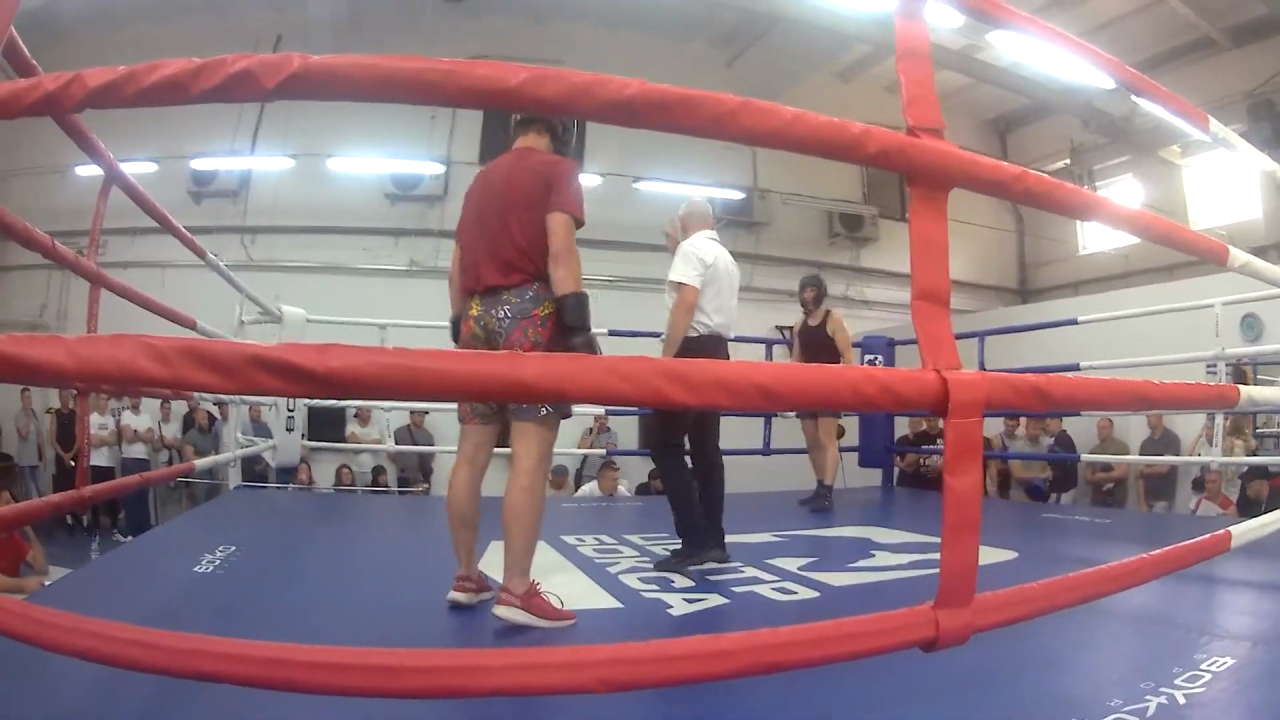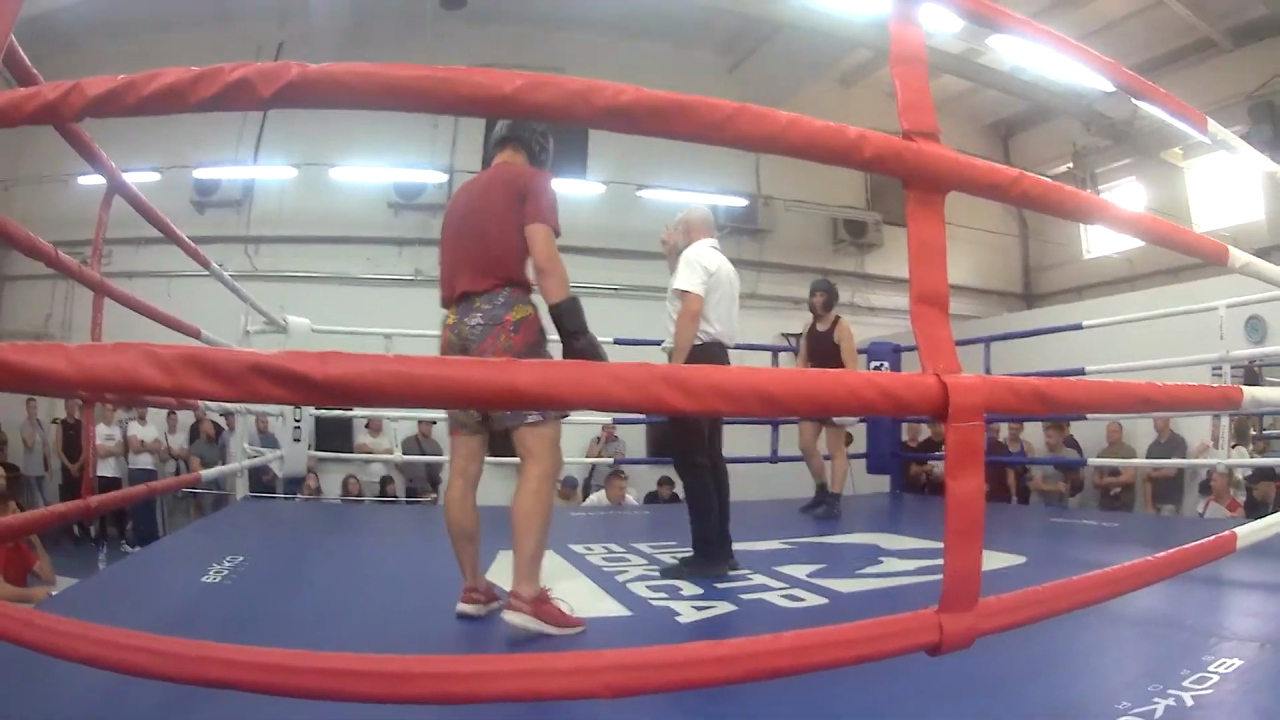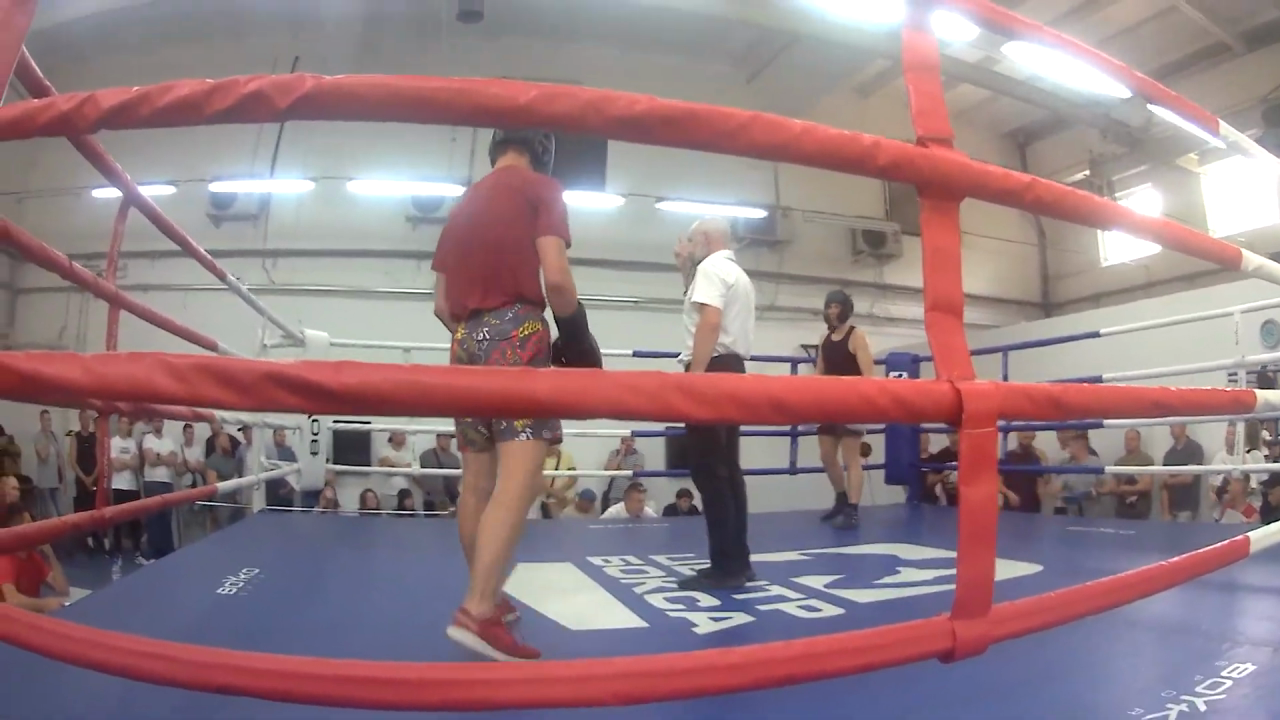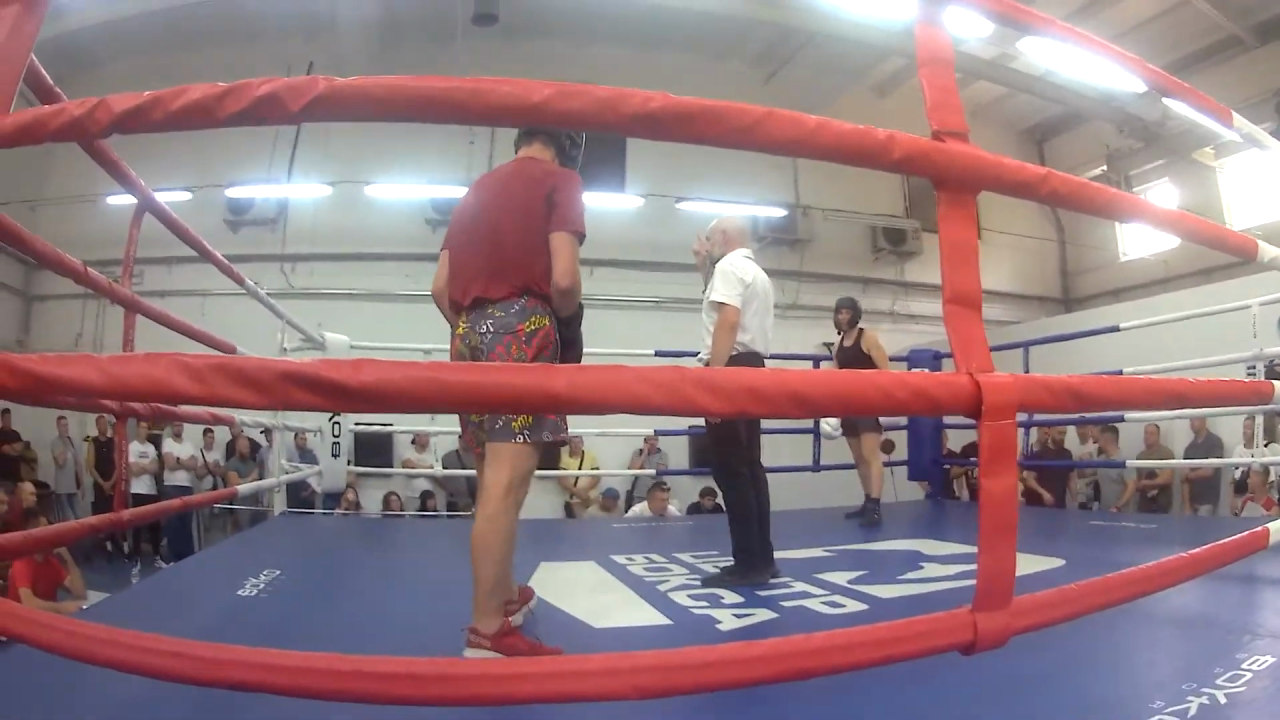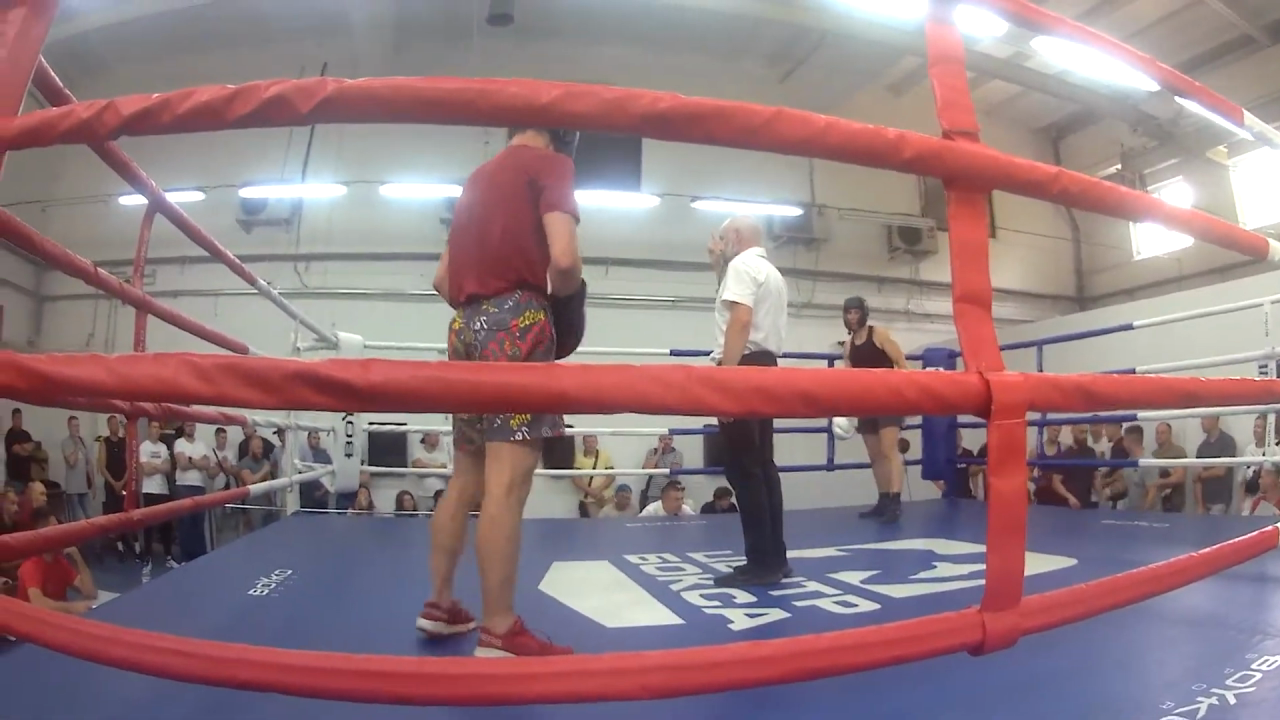
dt=0.3s
person 1, frame 1
left shoulder: (482, 179)
right shoulder: (556, 168)
left elbow: (457, 267)
right elbow: (560, 253)
left wrist: (461, 327)
right wrist: (578, 329)
left hip: (476, 316)
right hip: (528, 311)
left knee: (471, 455)
right knee: (530, 459)
left ankle: (466, 577)
right ankle: (516, 589)
person 1, frame 2
left shoulder: (462, 194)
right shoulder: (531, 179)
right elbow: (544, 262)
right wrist: (575, 332)
left hip: (456, 324)
right hip: (505, 318)
left knee: (463, 467)
right knee: (540, 459)
left ankle: (473, 588)
right ankle: (526, 594)
person 1, frame 3
left shoulder: (461, 204)
right shoulder: (539, 187)
left elbow: (440, 300)
right elbow: (556, 277)
right wrist: (576, 333)
left hip: (466, 339)
right hip: (517, 332)
left knee: (477, 482)
right knee: (519, 479)
left ankle: (486, 597)
right ankle: (477, 614)
person 1, frame 4
left shoulder: (477, 189)
right shoulder: (559, 178)
left elbow: (440, 287)
right elbow: (564, 279)
right wrist: (568, 329)
left hip: (469, 333)
right hip: (522, 328)
left knee: (493, 479)
right knee: (506, 485)
left ankle: (505, 593)
right ankle: (488, 630)
person 1, frame 5
left shoulder: (478, 178)
right shoulder: (550, 163)
left elbow: (442, 279)
right elbow: (564, 258)
right wrist: (567, 300)
left hip: (465, 326)
right hip: (516, 322)
left knee: (467, 478)
right knee: (508, 484)
left ankle: (439, 604)
right ankle: (499, 631)
person 2, frame 1
left shoulder: (692, 248)
right shoulder: (726, 258)
left elbow: (686, 302)
left wrist: (666, 357)
left hip: (692, 351)
right hip: (716, 352)
left knee: (667, 446)
right knee: (705, 449)
left ankle: (697, 540)
right ankle: (711, 539)
person 2, frame 2
left shoulder: (694, 255)
right shoulder: (724, 264)
left elbow: (690, 310)
left wrist: (675, 366)
right wrist: (672, 258)
left hip: (696, 360)
right hip: (716, 360)
left knee: (691, 459)
right knee: (710, 456)
left ankle: (709, 554)
right ankle: (720, 549)
person 2, frame 3
left shoulder: (711, 267)
right shoulder: (738, 274)
left elbow: (709, 322)
left wrist: (693, 379)
right wrist: (687, 268)
left hip: (712, 371)
right hip: (732, 370)
left knee: (710, 471)
right knee: (727, 468)
left ankle: (726, 565)
right ankle: (737, 560)
person 2, frame 4
left shoulder: (729, 266)
right shoulder: (757, 273)
left elbow: (727, 322)
right wrist: (706, 268)
left hip: (732, 370)
right hip: (752, 369)
left knee: (730, 468)
right knee: (749, 466)
left ankle: (749, 562)
right ankle: (760, 557)
person 2, frame 5
left shoulder: (742, 265)
right shoulder: (771, 272)
left elbow: (740, 321)
right wrist: (720, 266)
left hip: (744, 369)
right hip: (765, 368)
left knee: (744, 469)
right knee: (761, 466)
left ankle: (762, 562)
right ankle: (773, 557)
person 3, frame 1
left shoulder: (834, 320)
right shoulder: (799, 325)
left elbow: (847, 355)
left knee: (827, 440)
right knee: (812, 443)
left ankle: (827, 494)
right ankle: (820, 487)
person 3, frame 2
left shoulder: (842, 327)
right shoulder: (808, 328)
left elbow: (851, 365)
right elbow: (802, 362)
left knee: (836, 450)
right knee: (805, 445)
left ankle: (834, 502)
right ankle: (822, 491)
person 3, frame 3
left shoulder: (856, 336)
right shoulder: (825, 339)
left elbow: (868, 373)
left knee: (851, 459)
right knee: (827, 458)
left ankle: (852, 512)
right ankle: (841, 500)
person 3, frame 4
left shoulder: (868, 338)
right shoulder: (837, 346)
left elbow: (884, 370)
left knee: (870, 455)
right knee: (859, 458)
left ankle: (875, 508)
right ankle: (869, 503)
person 3, frame 5
left shoulder: (879, 334)
right shoulder: (848, 346)
left elbow: (901, 362)
left knee: (889, 450)
right knee: (875, 456)
left ankle: (895, 502)
right ankle: (883, 502)
